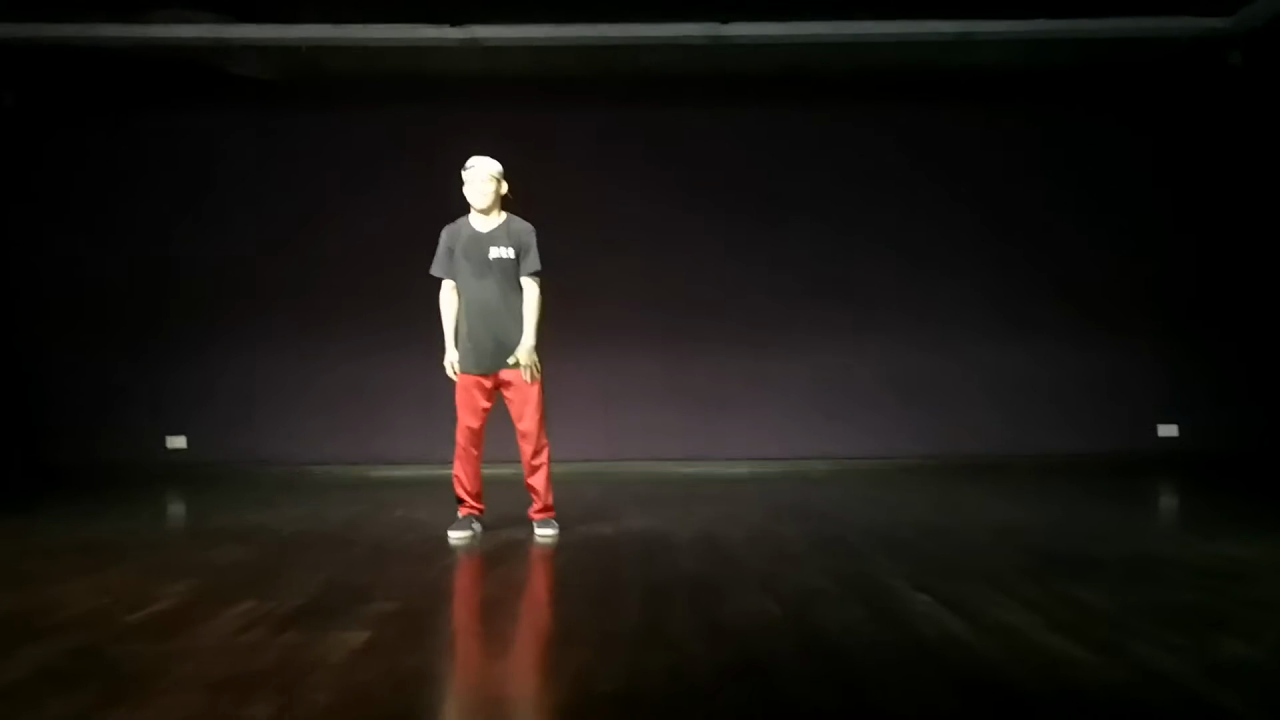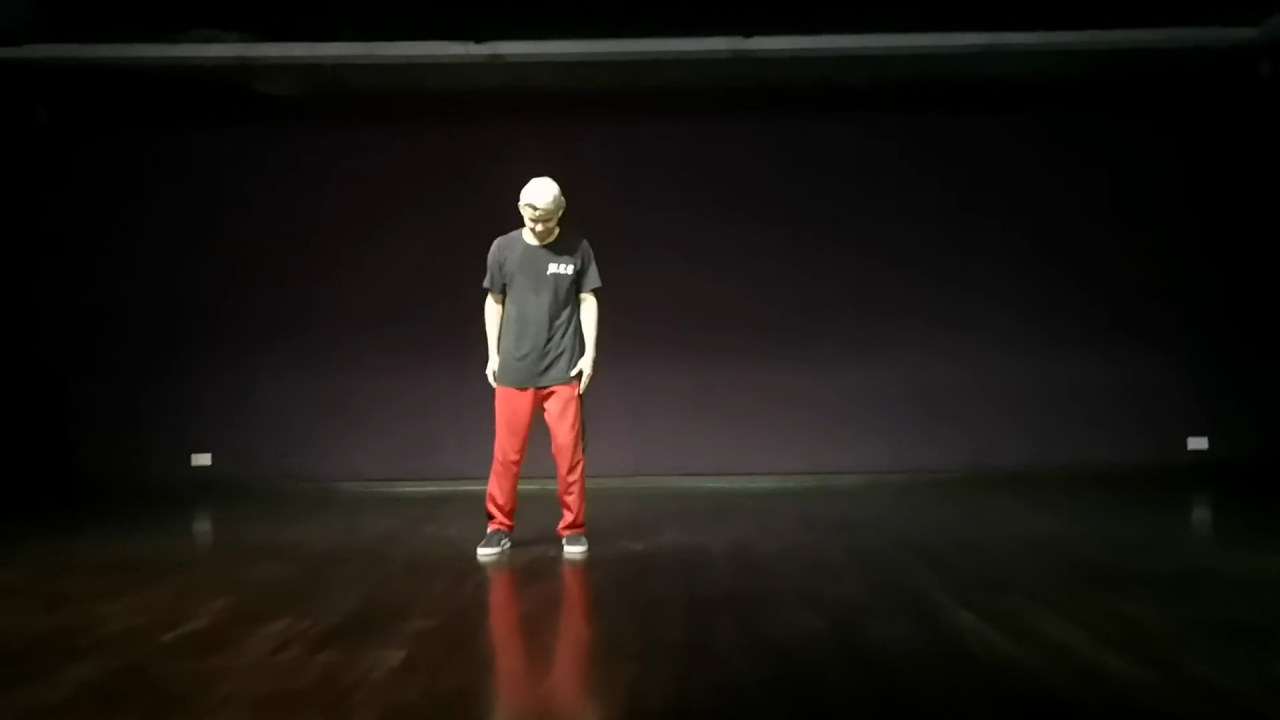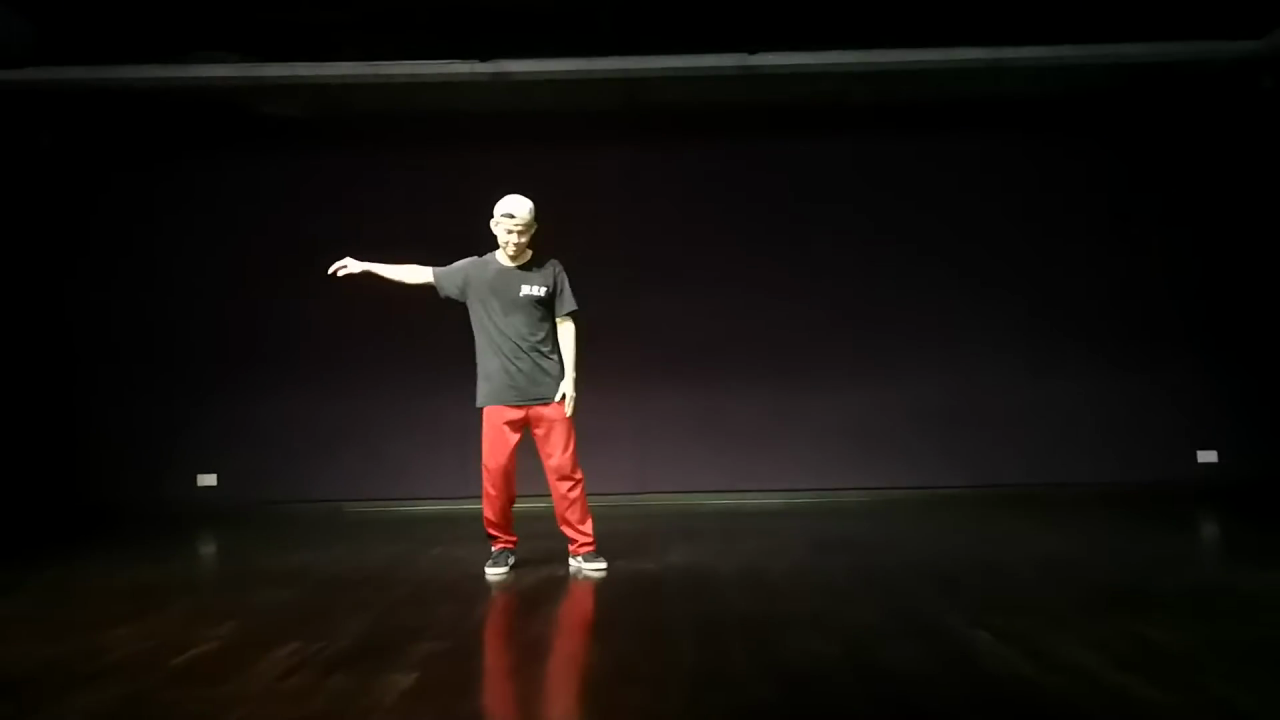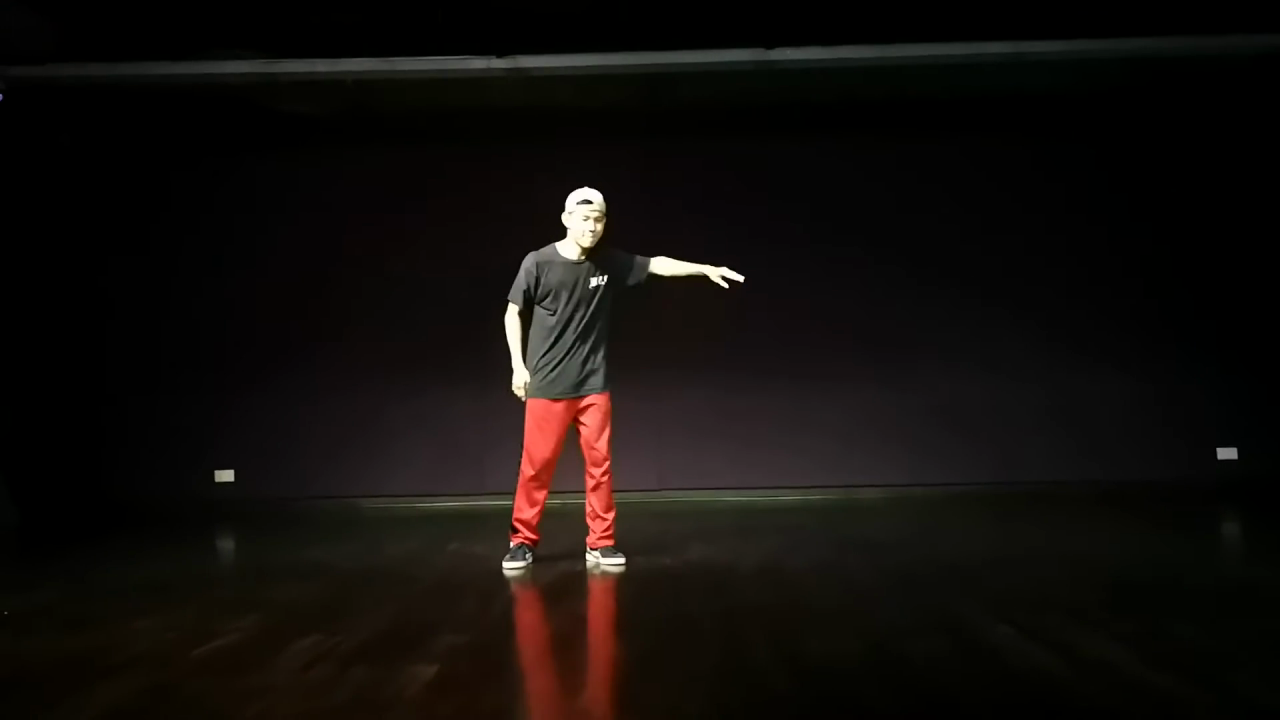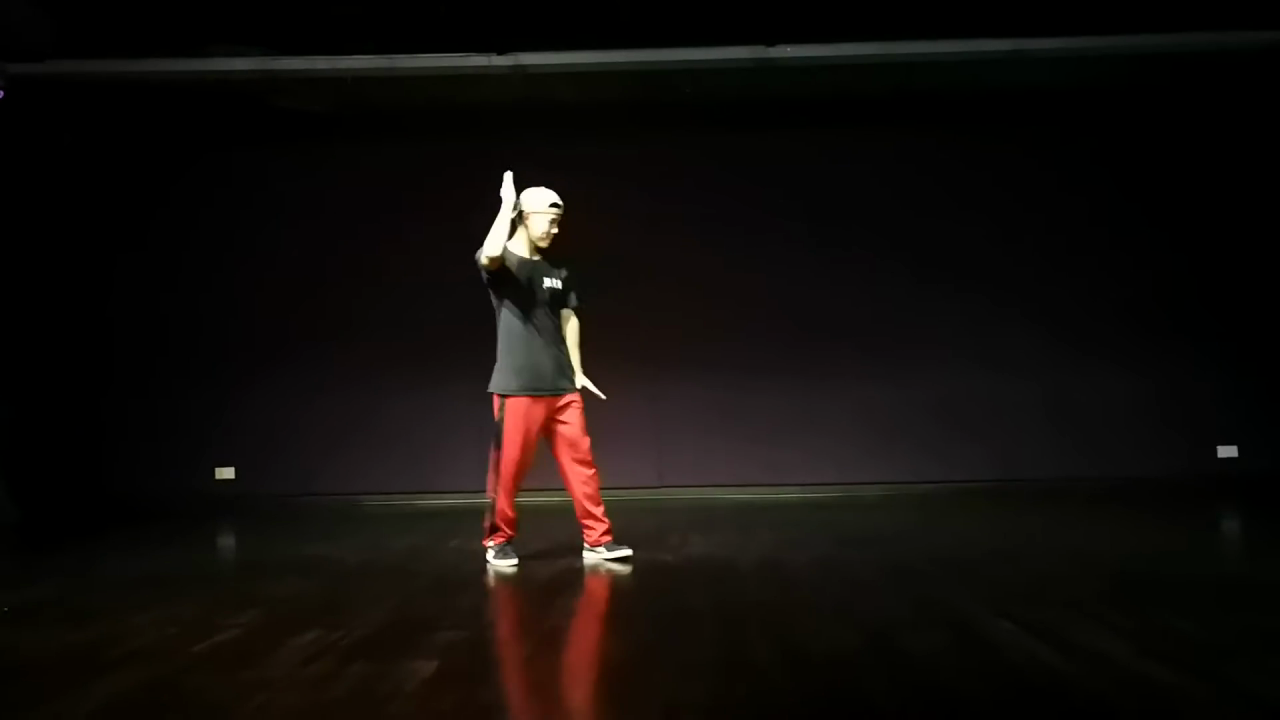
dt=1s
person 1, frame 1
left shoulder: (521, 232)
right shoulder: (452, 235)
left elbow: (531, 288)
right elbow: (448, 291)
left wrist: (528, 341)
right wrist: (449, 344)
left hip: (517, 352)
right hip: (472, 354)
left knee: (532, 433)
right knee: (468, 436)
left ankle: (543, 511)
right ankle: (470, 511)
person 1, frame 2
left shoulder: (578, 249)
right shoulder: (502, 248)
left elbow: (588, 302)
right elbow: (494, 302)
left wrist: (589, 352)
right wrist: (492, 356)
left hip: (563, 369)
right hip: (514, 370)
left knee: (568, 451)
right knee: (506, 452)
left ankle: (572, 528)
right ankle: (499, 528)
person 1, frame 3
left shoulder: (550, 271)
right shoulder: (473, 271)
left elbow: (565, 324)
right elbow: (421, 274)
left wrist: (570, 377)
right wrist: (365, 265)
left hip: (548, 390)
right hip: (500, 393)
left knee: (564, 469)
right knee: (496, 471)
left ankle: (582, 547)
right ankle: (502, 546)
person 1, frame 4
left shoulder: (610, 262)
right shoulder: (538, 263)
left elbow: (655, 264)
right elbow: (513, 313)
left wrist: (706, 268)
right wrist: (518, 365)
left hip: (593, 384)
right hip: (546, 385)
left knee: (599, 463)
right knee: (536, 466)
left ankle: (601, 542)
right ankle: (522, 541)
person 1, frame 5
left shoulder: (556, 272)
right shoulder: (499, 262)
right elbow: (491, 254)
left wrist: (577, 371)
right wrist: (507, 205)
left hip: (561, 386)
right hip: (517, 384)
left knee: (581, 459)
right knee: (510, 464)
left ankle: (597, 538)
right ankle: (498, 540)
